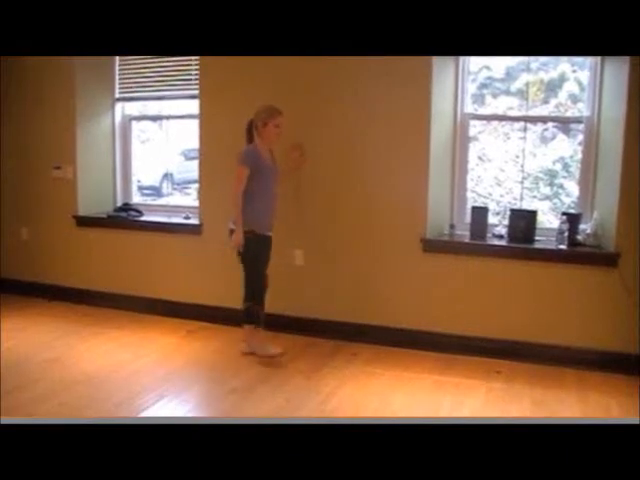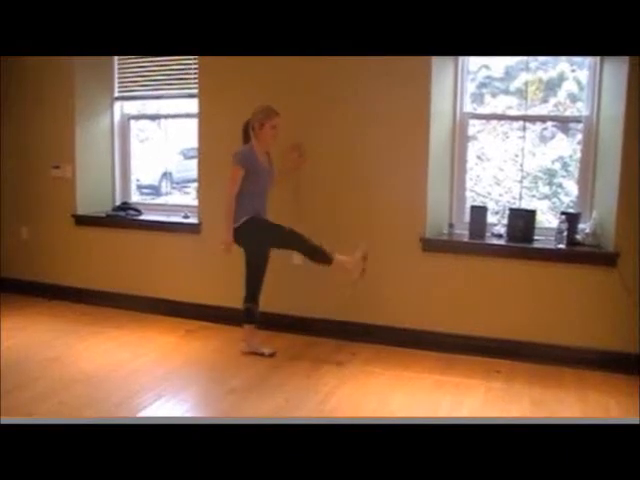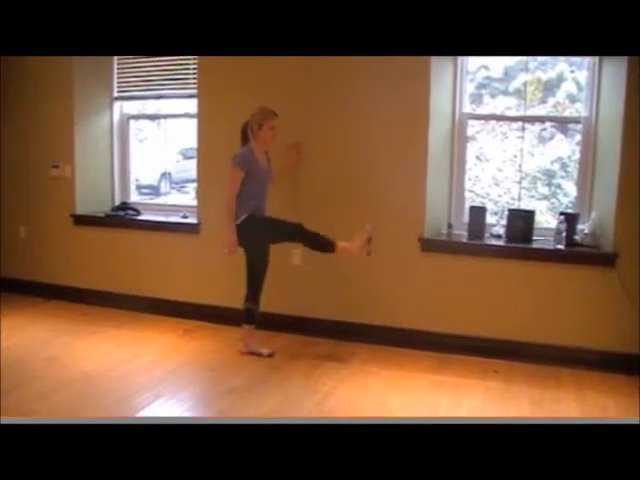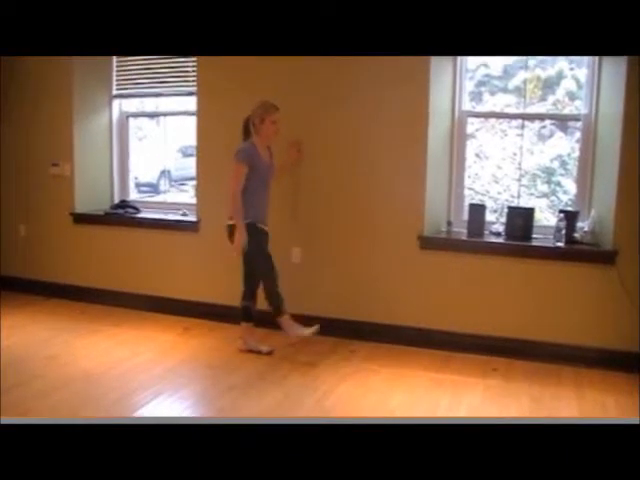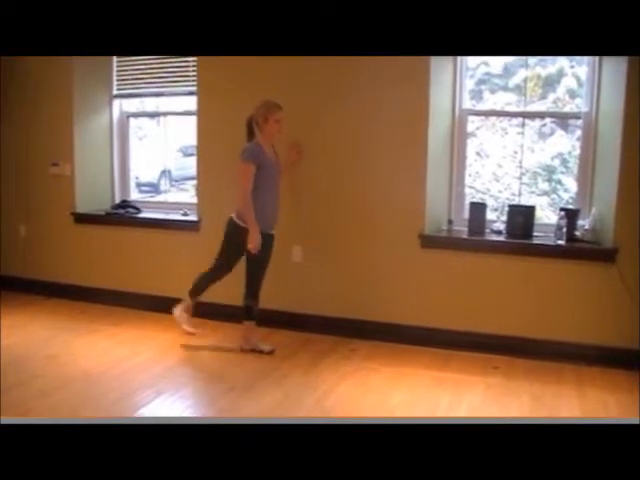
dt=0.2s
person 1, frame 1
left shoulder: (271, 154)
right shoulder: (249, 154)
right elbow: (237, 193)
left wrist: (292, 166)
right wrist: (239, 230)
left hip: (263, 231)
right hip: (246, 229)
left knee: (255, 284)
right knee: (257, 282)
left ankle: (250, 339)
right ankle: (256, 339)
person 1, frame 2
left shoulder: (266, 156)
right shoulder: (243, 155)
right elbow: (231, 194)
left wrist: (291, 166)
right wrist: (228, 231)
left hip: (256, 226)
right hip: (245, 224)
left knee: (255, 283)
right knee: (296, 239)
left ankle: (250, 340)
right ankle: (347, 264)
person 1, frame 3
left shoulder: (265, 156)
right shoulder: (243, 157)
right elbow: (231, 196)
left wrist: (289, 165)
right wrist: (231, 232)
left hip: (256, 223)
right hip: (245, 223)
left knee: (256, 284)
right knee: (296, 231)
left ankle: (248, 340)
right ankle: (351, 248)
person 1, frame 4
left shoulder: (268, 150)
right shoulder: (245, 151)
right elbow: (235, 192)
left wrist: (289, 162)
right wrist: (240, 229)
left hip: (257, 227)
right hip: (243, 225)
left knee: (255, 280)
right knee: (268, 271)
left ankle: (248, 338)
right ankle: (287, 324)
person 1, frame 5
left shoulder: (272, 151)
right shoulder: (251, 151)
right elbow: (245, 193)
left wrist: (288, 163)
right wrist: (252, 230)
left hip: (265, 229)
right hip: (243, 225)
left knee: (255, 283)
right knee: (221, 268)
left ankle: (249, 337)
right ankle: (184, 308)
